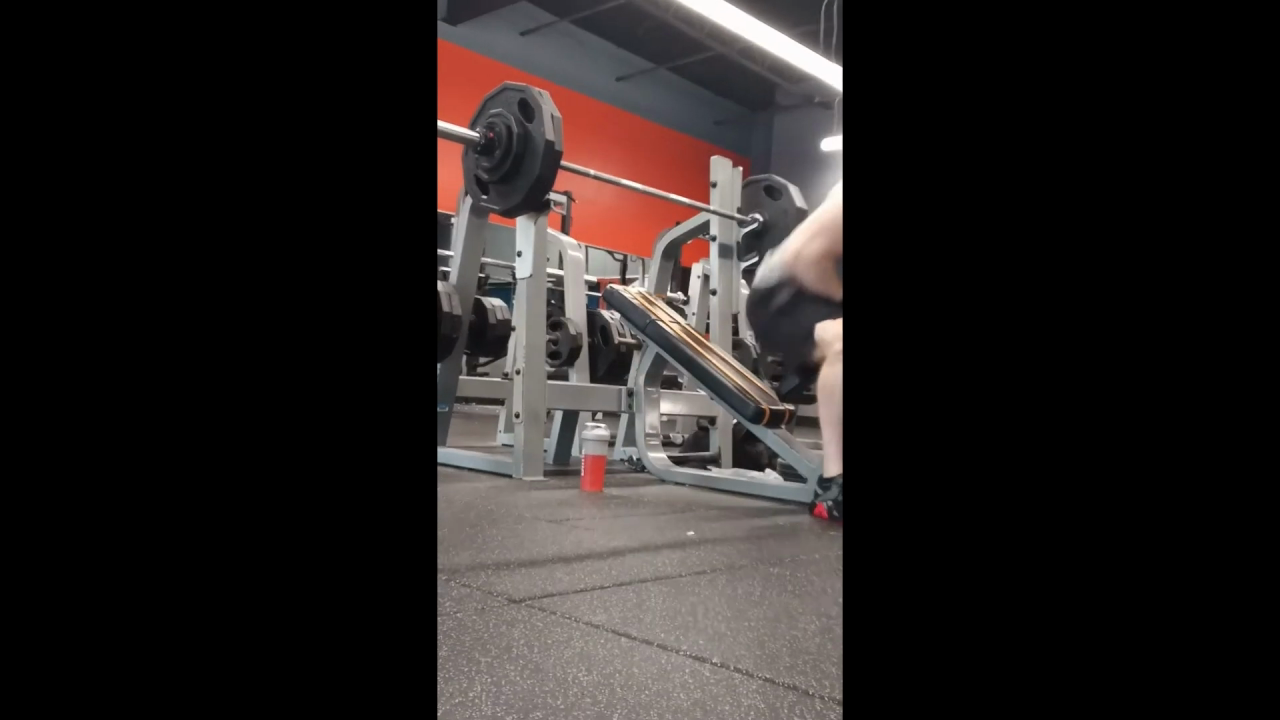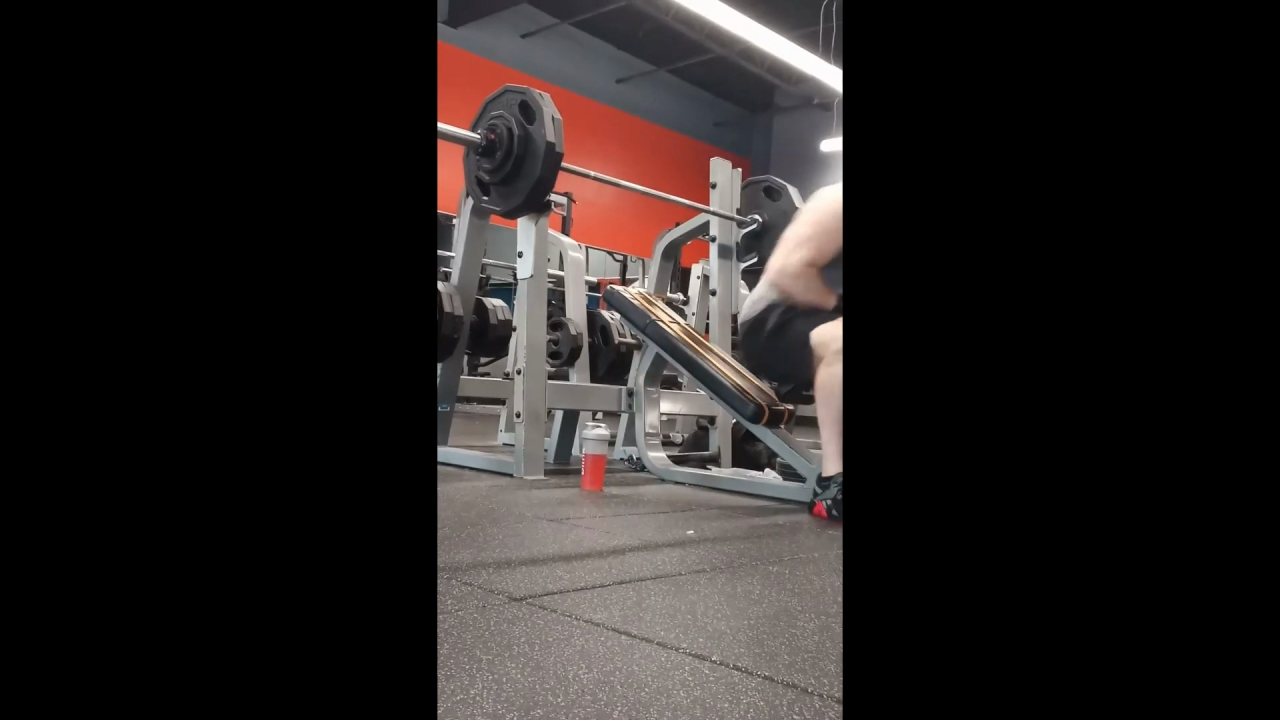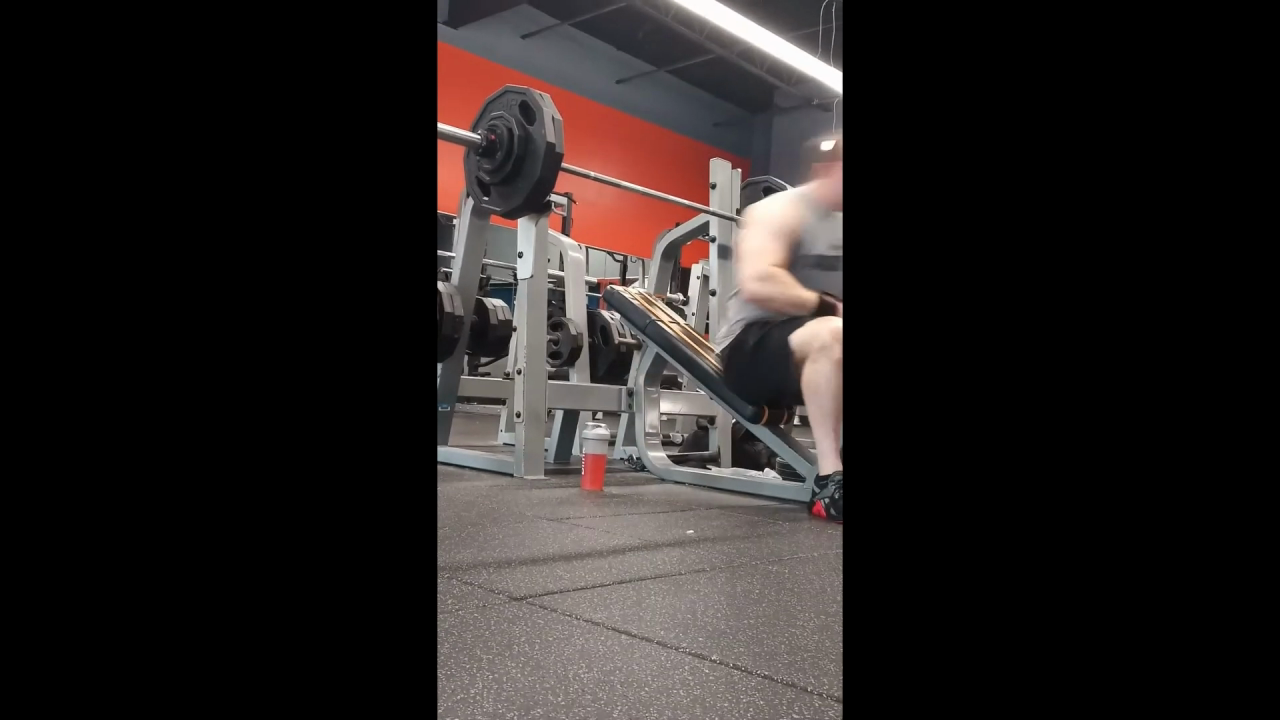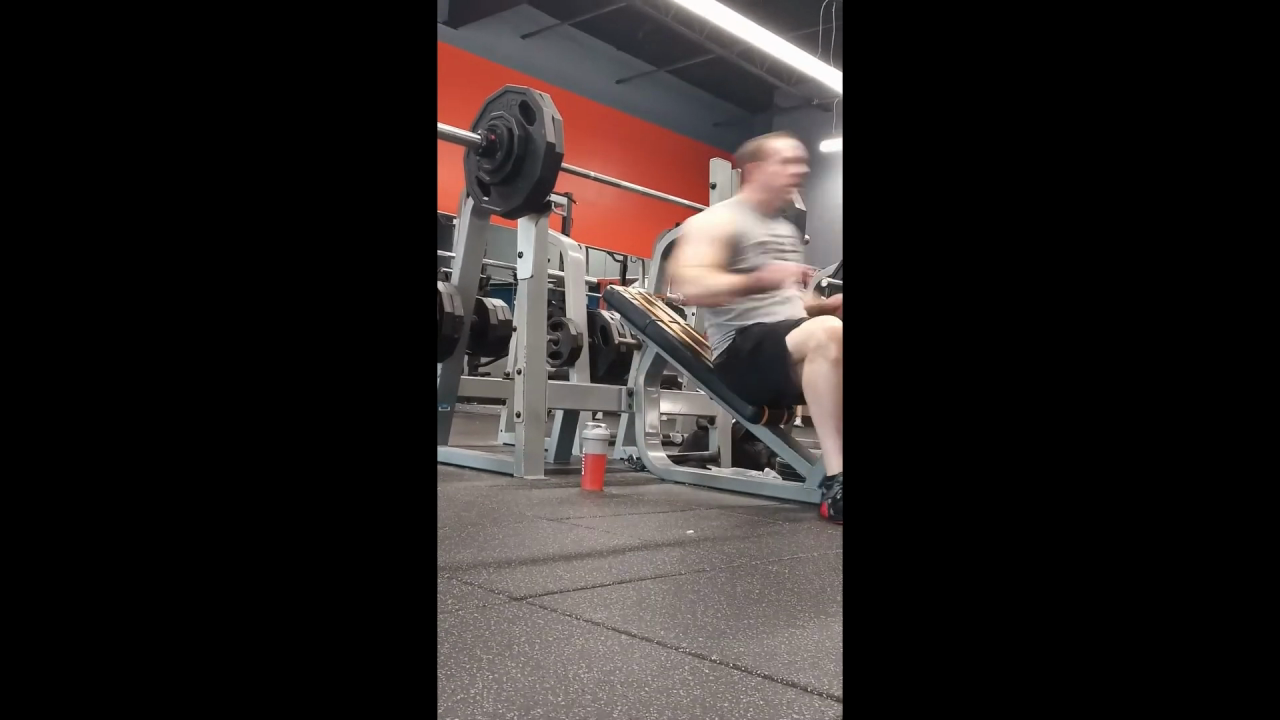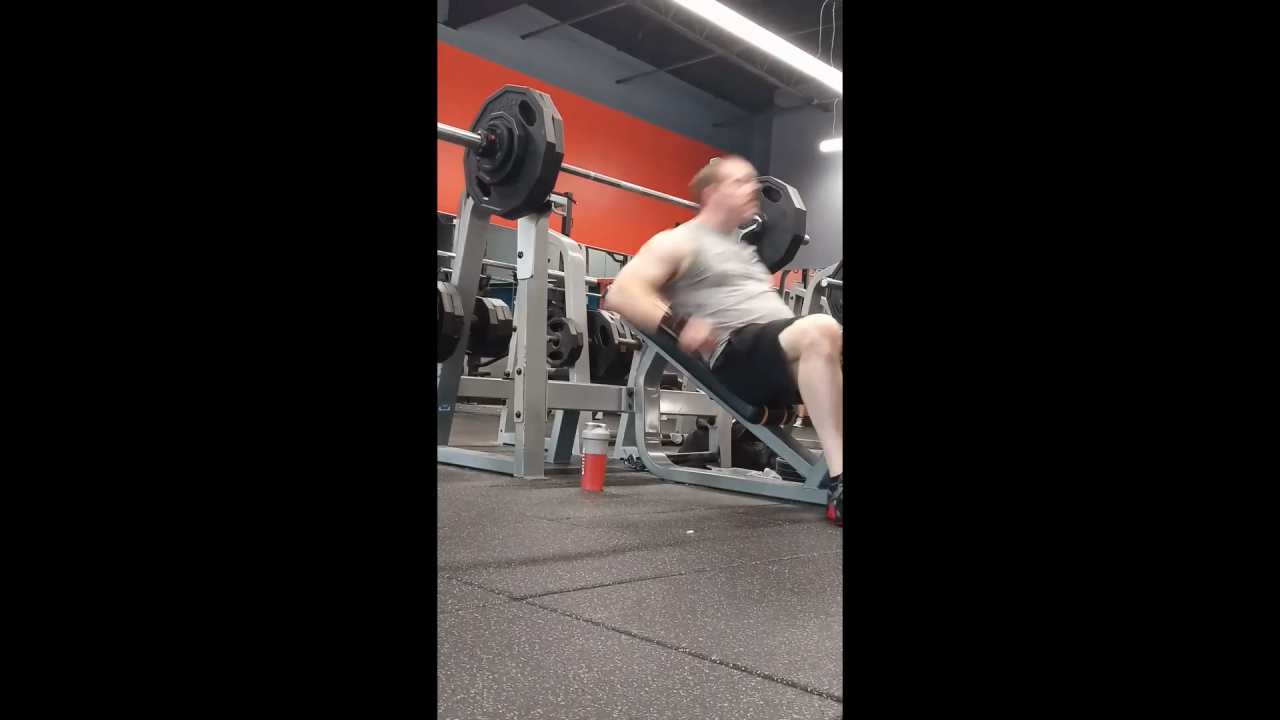
dt=0.2s
person 1, frame 1
right shoulder: (846, 197)
right elbow: (803, 255)
right wrist: (844, 299)
right hip: (787, 289)
right knee: (841, 339)
right ankle: (831, 485)
person 1, frame 2
right shoulder: (838, 203)
right elbow: (788, 269)
right wrist: (838, 308)
right hip: (774, 321)
right knee: (840, 340)
right ankle: (831, 485)
person 1, frame 3
left shoulder: (833, 223)
right shoulder: (779, 212)
left elbow: (834, 299)
right elbow: (758, 283)
right wrist: (828, 305)
left hip: (807, 339)
right hip: (752, 344)
right knee: (831, 334)
right ankle: (830, 483)
person 1, frame 4
left shoulder: (786, 230)
right shoulder: (718, 221)
right elbow: (689, 284)
left wrist: (832, 304)
right wrist: (759, 280)
left hip: (797, 342)
right hip: (744, 347)
right knee: (827, 333)
right ankle: (835, 484)
person 1, frame 5
left shoulder: (742, 249)
right shoulder: (680, 242)
right elbow: (621, 292)
right wrist: (679, 325)
left hip: (784, 342)
right hip: (739, 351)
right knee: (822, 331)
right ankle: (838, 485)
